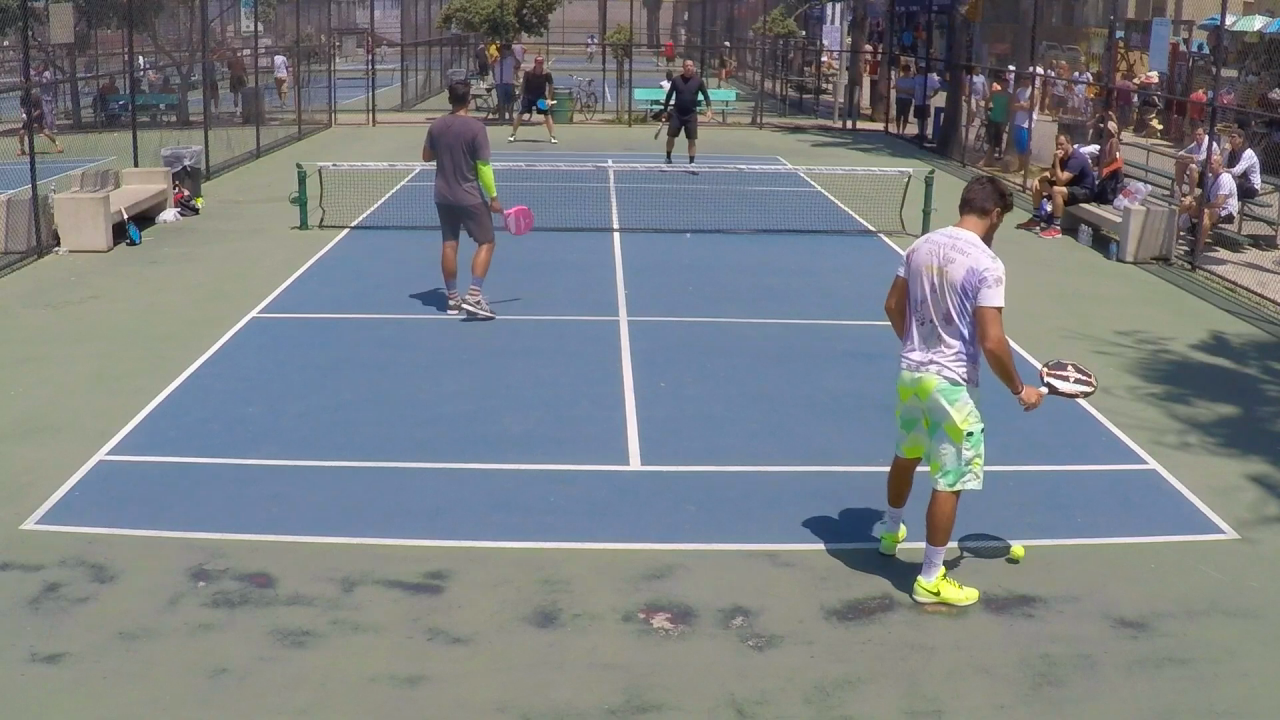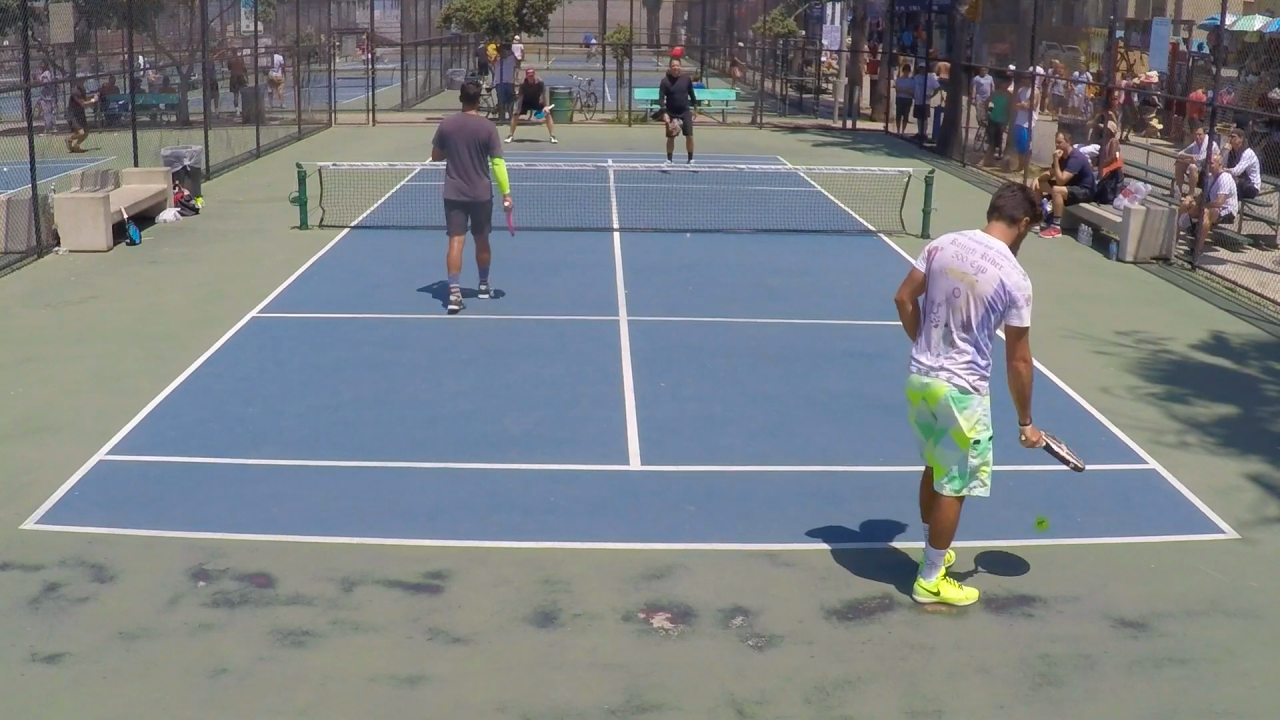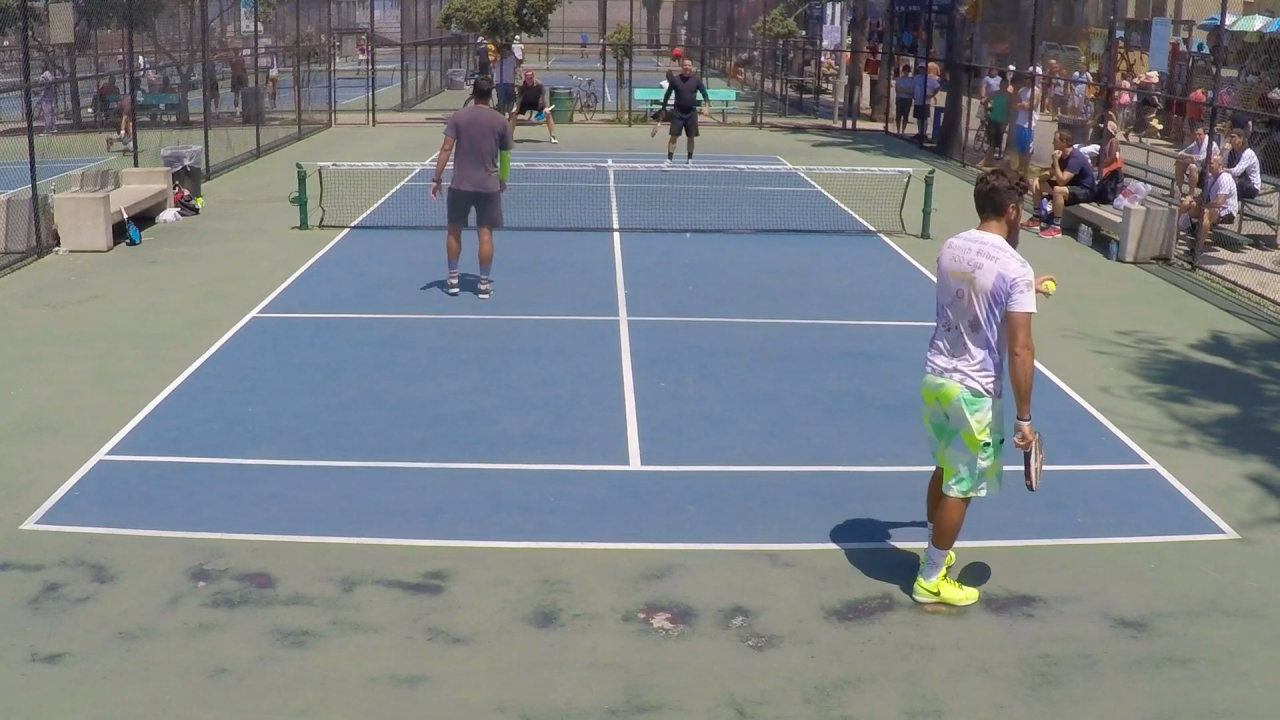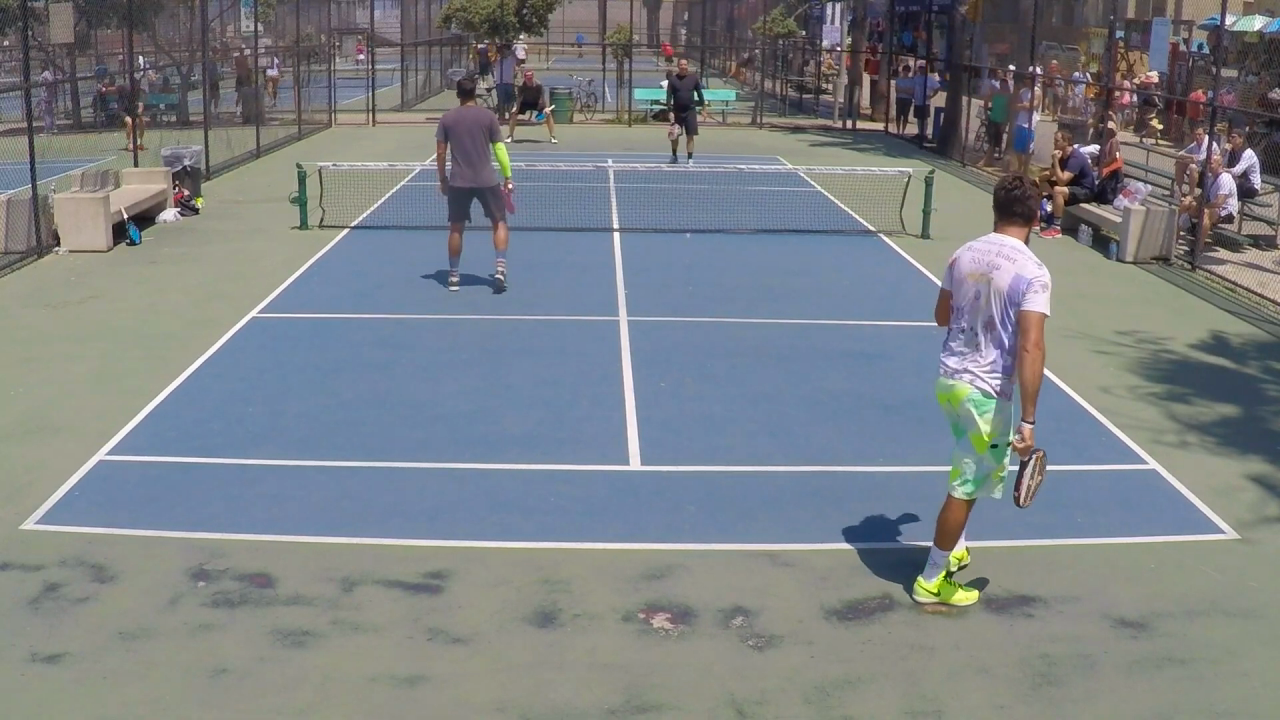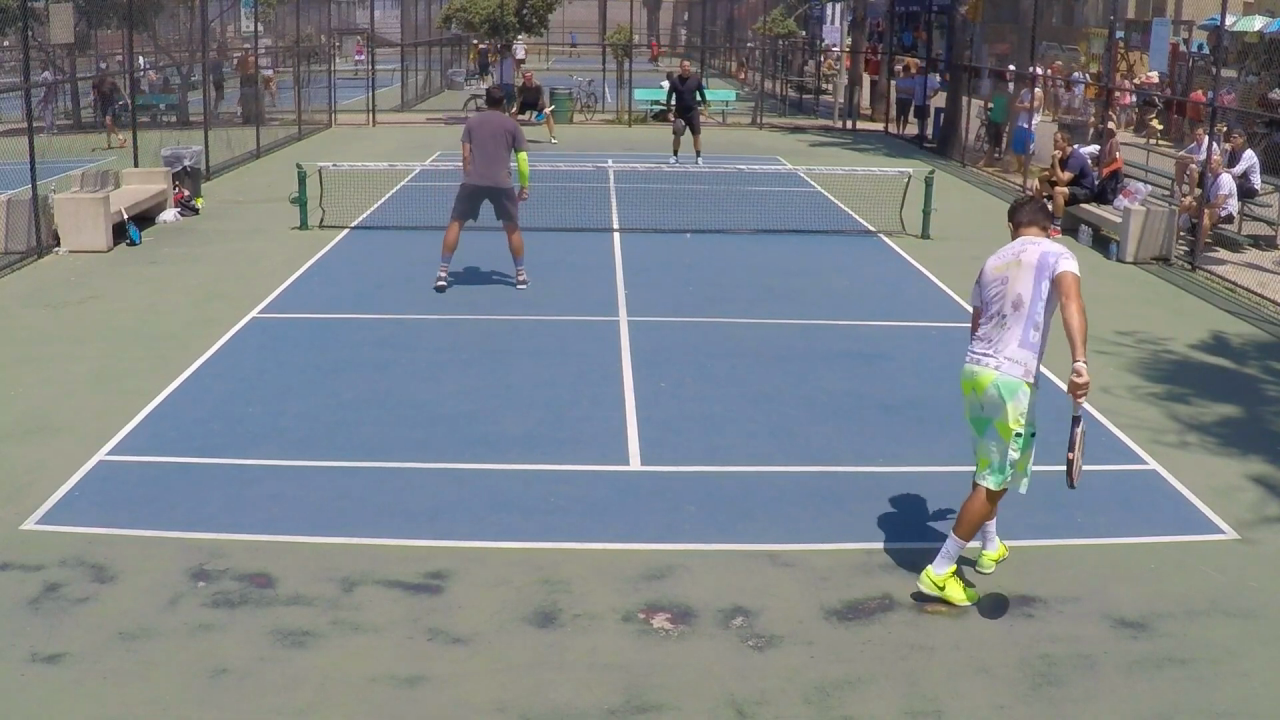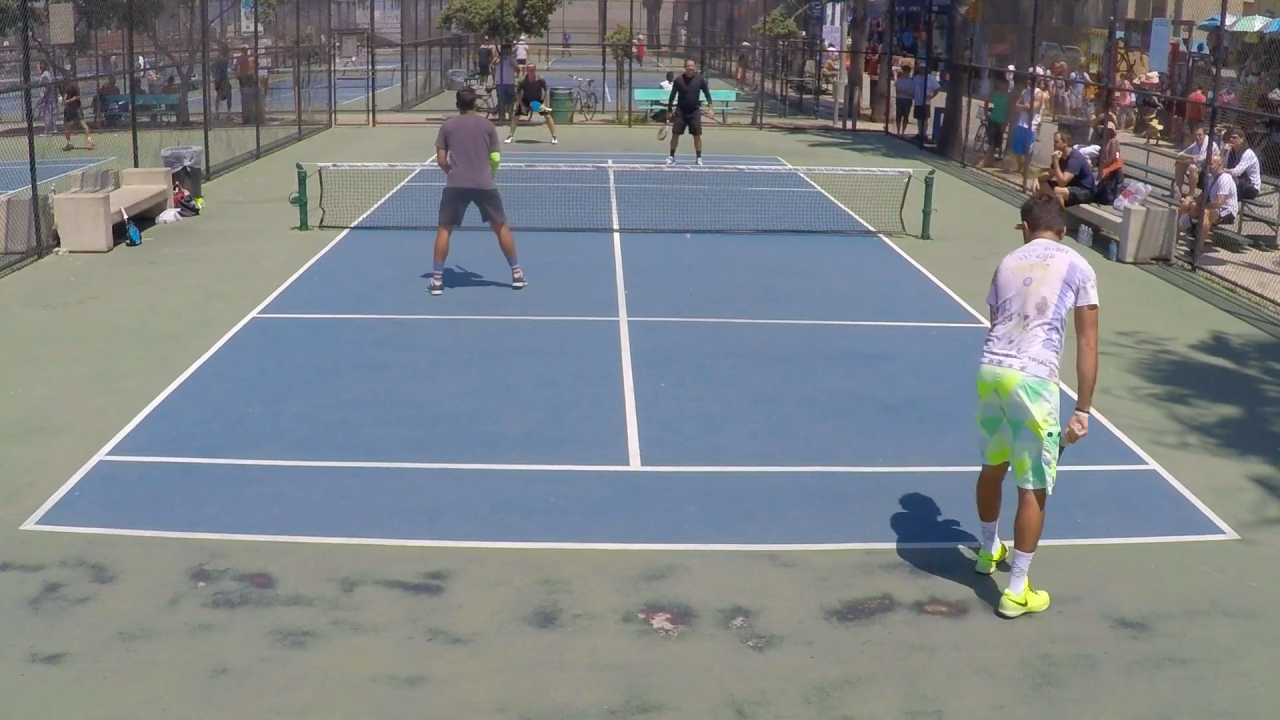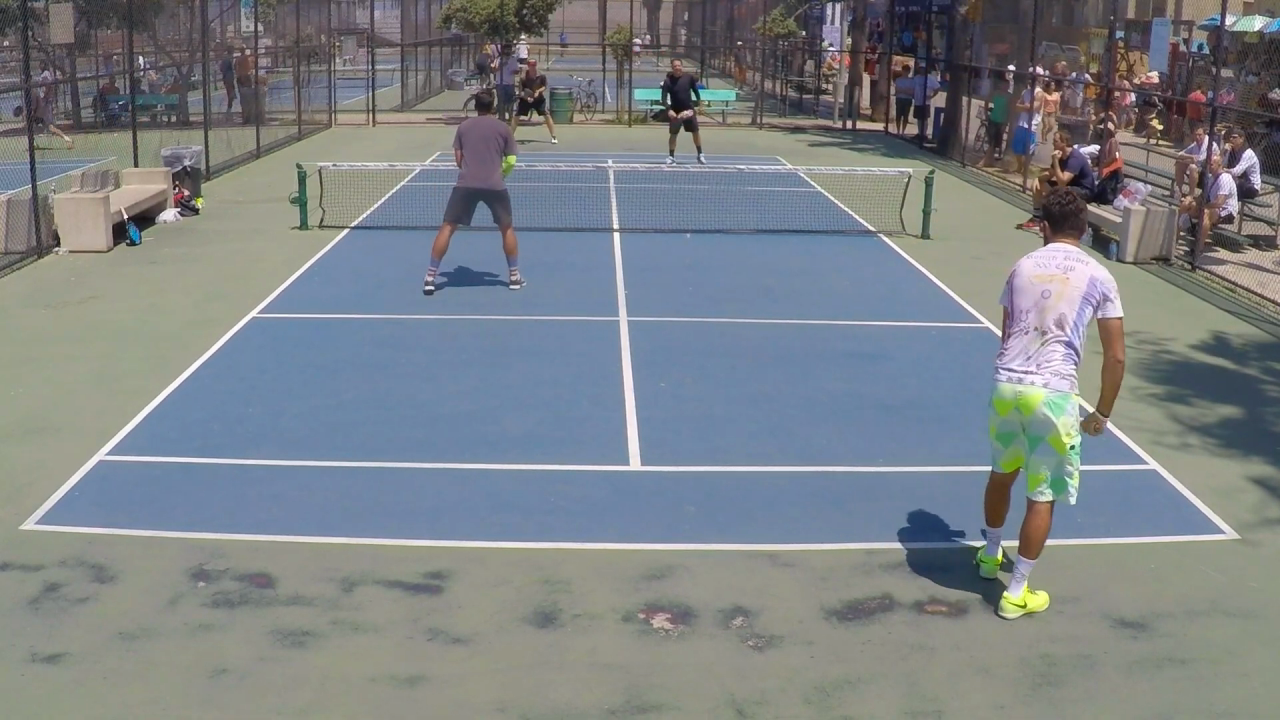
dt=0.5s
person 1, frame 1
left shoulder: (920, 245)
right shoulder: (986, 264)
left elbow: (894, 306)
right elbow: (991, 343)
right wrist: (1019, 389)
left hip: (909, 372)
right hip: (950, 382)
left knee: (906, 455)
right knee: (949, 482)
left ankle: (889, 531)
right ankle: (931, 580)
person 1, frame 2
left shoulder: (942, 244)
right shoulder: (1014, 278)
left elbow: (904, 300)
right elbow: (1018, 361)
right wrist: (1025, 422)
left hip: (919, 377)
right hip: (961, 389)
left knee: (934, 470)
right knee: (953, 487)
left ankle: (933, 553)
right ankle: (930, 580)
person 1, frame 3
left shoulder: (950, 249)
right shoulder: (1015, 268)
right elbow: (1020, 349)
right wrist: (1024, 416)
left hip: (934, 378)
right hip: (974, 391)
left knee: (945, 471)
right knee: (960, 487)
left ankle: (936, 552)
right ankle: (931, 580)
person 1, frame 4
left shoulder: (963, 254)
right shoulder: (1032, 272)
right elbow: (1030, 349)
right wrist: (1028, 420)
left hip: (949, 377)
right hip: (986, 391)
left knee: (967, 477)
right knee: (966, 488)
left ankle: (955, 549)
right ankle: (930, 580)
person 1, frame 5
left shoulder: (993, 261)
right shoulder: (1056, 254)
right elbow: (1071, 301)
right wrist: (1079, 361)
left hip: (973, 368)
right hip: (1012, 378)
left knee: (988, 467)
right knee: (992, 482)
left ankle: (991, 547)
right ankle: (939, 572)
person 1, frame 6
left shoulder: (1006, 263)
right shoulder: (1077, 266)
right elbow: (1087, 345)
right wrist: (1082, 410)
left hip: (990, 370)
right hip: (1033, 379)
left knee: (992, 466)
right knee: (1033, 488)
left ankle: (988, 550)
right ankle: (1016, 591)
person 1, frame 7
left shoulder: (1022, 267)
right shoulder: (1098, 277)
right elbow: (1116, 356)
right wrist: (1102, 413)
left hip: (1005, 385)
right hip: (1053, 394)
left knee: (1001, 475)
right knee: (1042, 497)
left ankle: (990, 555)
right ankle: (1016, 594)
person 2, frame 1
left shoulder: (436, 125)
right shoulder: (476, 127)
left elbow: (427, 156)
right elbow: (483, 167)
right wrist: (493, 197)
left hip: (443, 196)
right hip: (470, 196)
left knee: (449, 245)
right knee: (486, 242)
left ankle: (452, 298)
right ankle: (474, 296)
person 2, frame 2
left shoulder: (446, 124)
right shoulder: (487, 127)
left elbow: (435, 156)
right elbow: (497, 163)
right wrist: (506, 193)
left hip: (453, 194)
right hip: (481, 194)
left knee: (455, 241)
right knee: (482, 241)
left ankle: (454, 294)
right ankle: (483, 286)
person 2, frame 3
left shoulder: (458, 117)
right shoulder: (501, 121)
left elbow: (446, 149)
right elbow: (505, 156)
left wrist: (436, 179)
right wrist: (502, 179)
left hip: (460, 185)
right hip: (489, 186)
left knee: (454, 231)
right knee: (485, 234)
left ankle: (453, 279)
right ankle: (484, 284)
person 2, frame 4
left shoulder: (447, 118)
right shoulder: (488, 116)
left elbow: (440, 153)
right elbow: (499, 149)
left wrist: (442, 179)
right wrist: (508, 177)
left hip: (458, 182)
right hip: (487, 181)
left knee: (456, 229)
right knee: (499, 224)
left ankle: (453, 276)
right ankle: (500, 268)
person 2, frame 5
left shoulder: (473, 121)
right shoulder: (512, 125)
left elbow: (466, 155)
right elbow: (523, 158)
right wrist: (524, 186)
left hip: (474, 181)
right hip: (502, 183)
left knee: (455, 224)
right knee: (512, 228)
left ankle: (442, 273)
right ankle: (520, 275)
person 2, frame 6
left shoulder: (447, 126)
right shoulder: (487, 125)
left elbow: (441, 161)
right elbow: (495, 158)
left hip: (456, 185)
right hip: (485, 185)
left knee: (444, 229)
right knee: (500, 227)
left ankle: (437, 280)
right ankle: (516, 274)
person 2, frame 7
left shoulder: (464, 127)
right shoulder: (504, 128)
left elbow: (459, 160)
right elbow: (511, 162)
left hip: (466, 184)
right hip: (495, 186)
left knee: (447, 227)
right knee: (507, 228)
left ankle: (431, 276)
right ankle: (514, 276)
